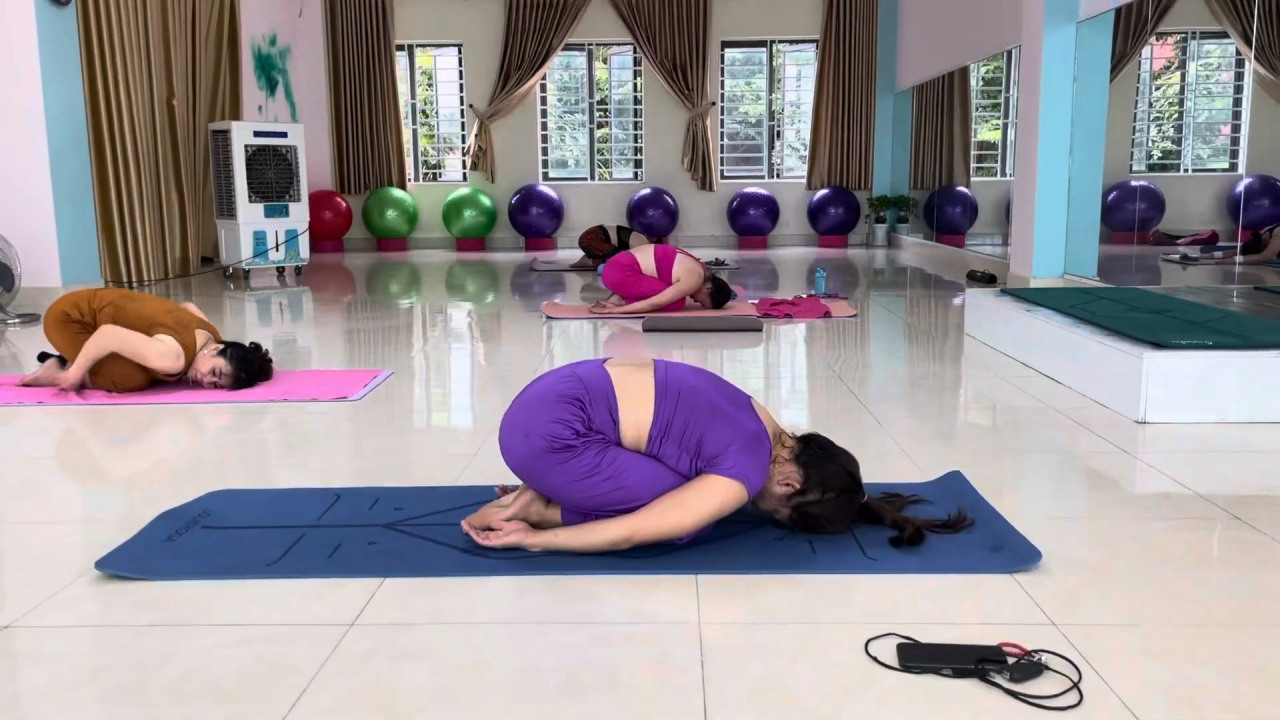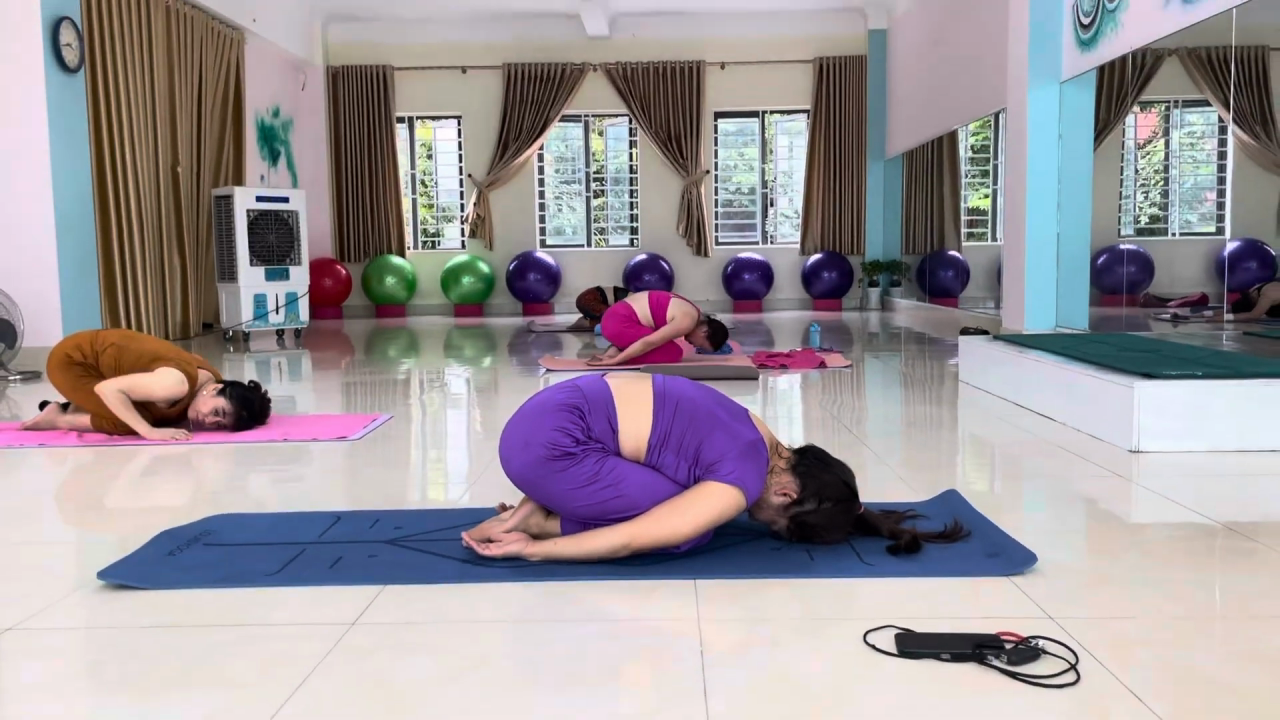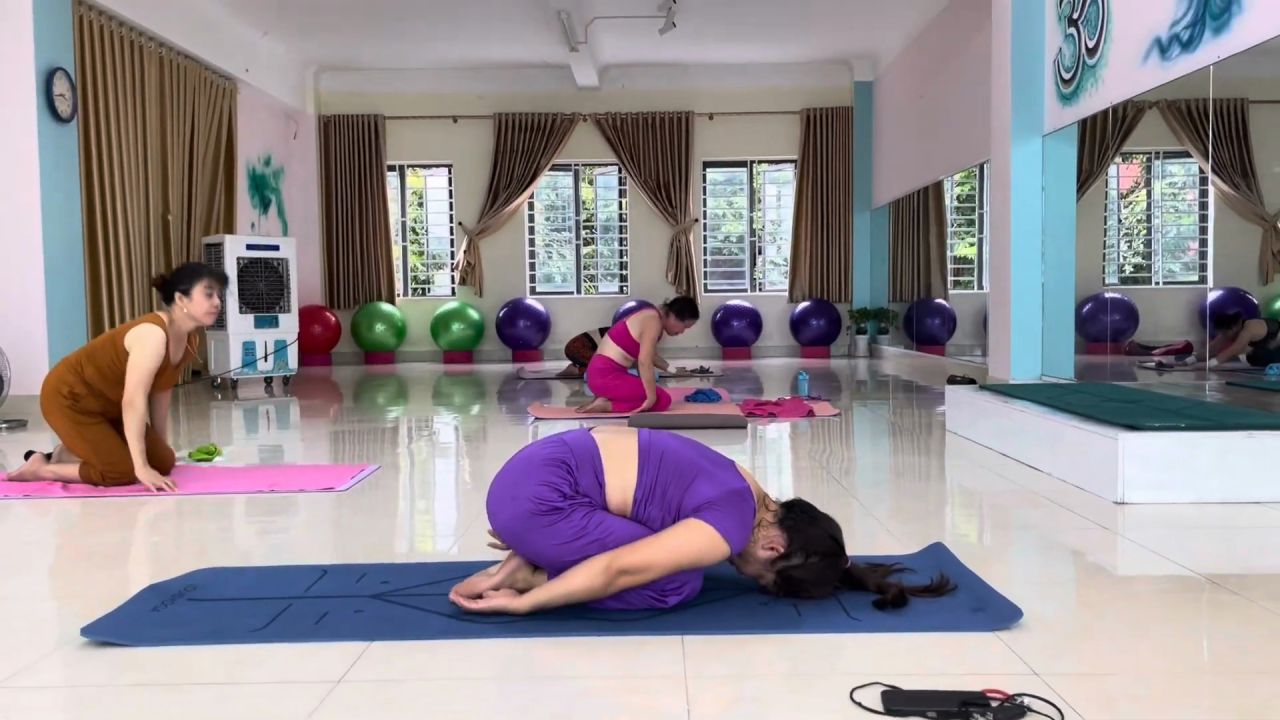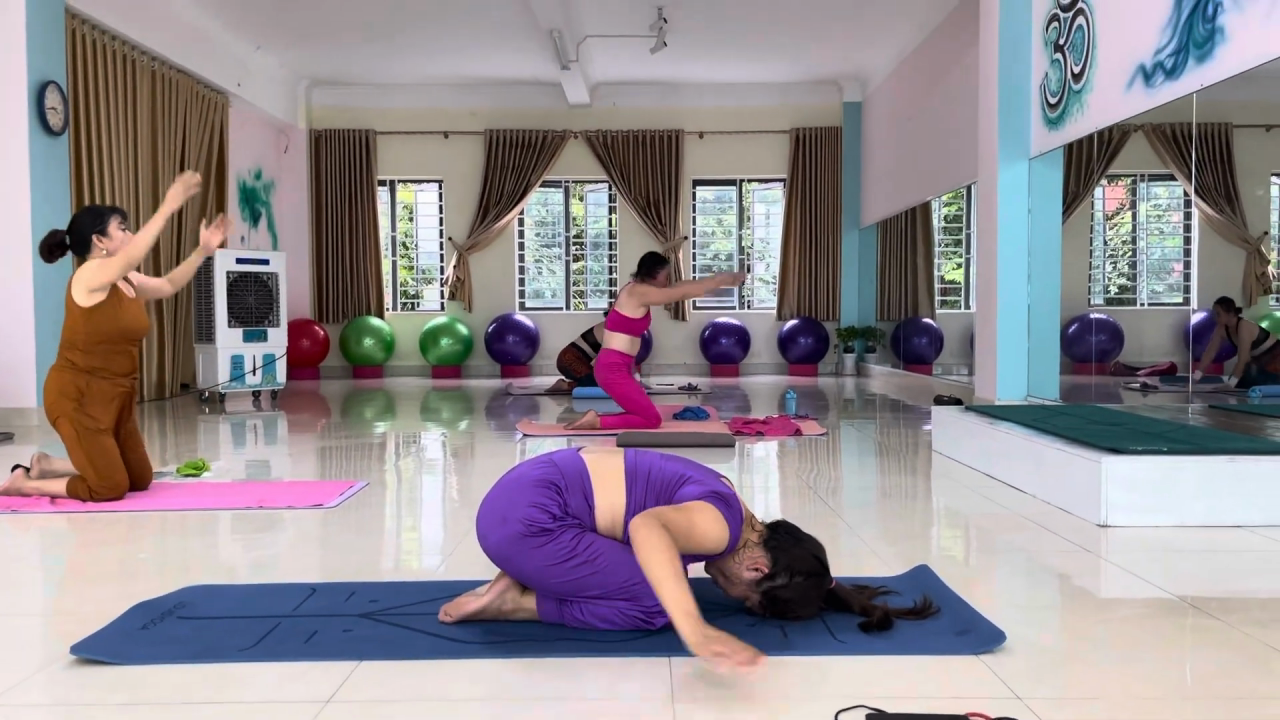
dt=0.7s
person 1, frame 1
left shoulder: (754, 420)
right shoulder: (743, 473)
right elbow: (634, 532)
right wrist: (534, 538)
left hip: (552, 396)
right hip: (546, 433)
left knee: (673, 488)
right knee: (689, 519)
left ankle: (543, 493)
right ankle: (538, 511)
person 1, frame 2
left shoulder: (751, 435)
right shoulder: (741, 481)
right elbow: (634, 540)
right wrist: (534, 549)
left hip: (554, 413)
right hip: (548, 444)
left knee: (680, 506)
right knee: (688, 529)
left ankle: (542, 508)
right ankle: (539, 524)
person 1, frame 3
left shoulder: (737, 488)
right shoulder: (728, 527)
right elbow: (619, 571)
left wrist: (539, 542)
right wrist: (522, 604)
left hip: (540, 469)
right hip: (535, 497)
left knee: (662, 555)
right knee: (676, 584)
left ankle: (533, 559)
right ankle: (526, 580)
person 1, frame 4
left shoulder: (723, 504)
right shoulder: (722, 526)
right elbow: (648, 528)
right wrist: (696, 631)
left hip: (529, 491)
right hip: (525, 519)
left knee: (666, 584)
right knee: (659, 602)
left ankle: (525, 582)
right ankle: (516, 602)
person 2, frame 1
left shoulder: (209, 333)
right shoulder: (174, 358)
left elbow: (189, 306)
right elbow: (107, 334)
right wrist: (74, 376)
left hip: (100, 310)
right hip: (68, 317)
right knee: (134, 380)
left ankle: (73, 360)
right ankle: (56, 373)
person 2, frame 2
left shoulder: (207, 379)
right shoulder: (177, 383)
right elbow: (107, 389)
right wrist: (148, 430)
left hip: (100, 356)
right hip: (71, 360)
left knee: (174, 419)
right knee: (132, 423)
left ankle: (76, 408)
right ankle: (58, 418)
person 2, frame 3
left shoulder: (189, 341)
right shoulder: (153, 334)
left elbow: (161, 393)
right elbow: (133, 401)
left wrist: (161, 444)
right wrist: (141, 468)
left hip: (105, 404)
right hip: (69, 399)
left knee: (164, 463)
right knee: (121, 474)
left ankle: (69, 454)
right ankle: (41, 467)
person 2, frame 4
left shoulder: (125, 281)
right shoulder: (89, 274)
left elbow: (168, 285)
right elbow: (129, 258)
left wrist: (202, 250)
right wrist: (168, 208)
left hip: (114, 395)
right hip: (77, 396)
left knee: (140, 479)
right knee: (111, 487)
left ankle: (47, 466)
